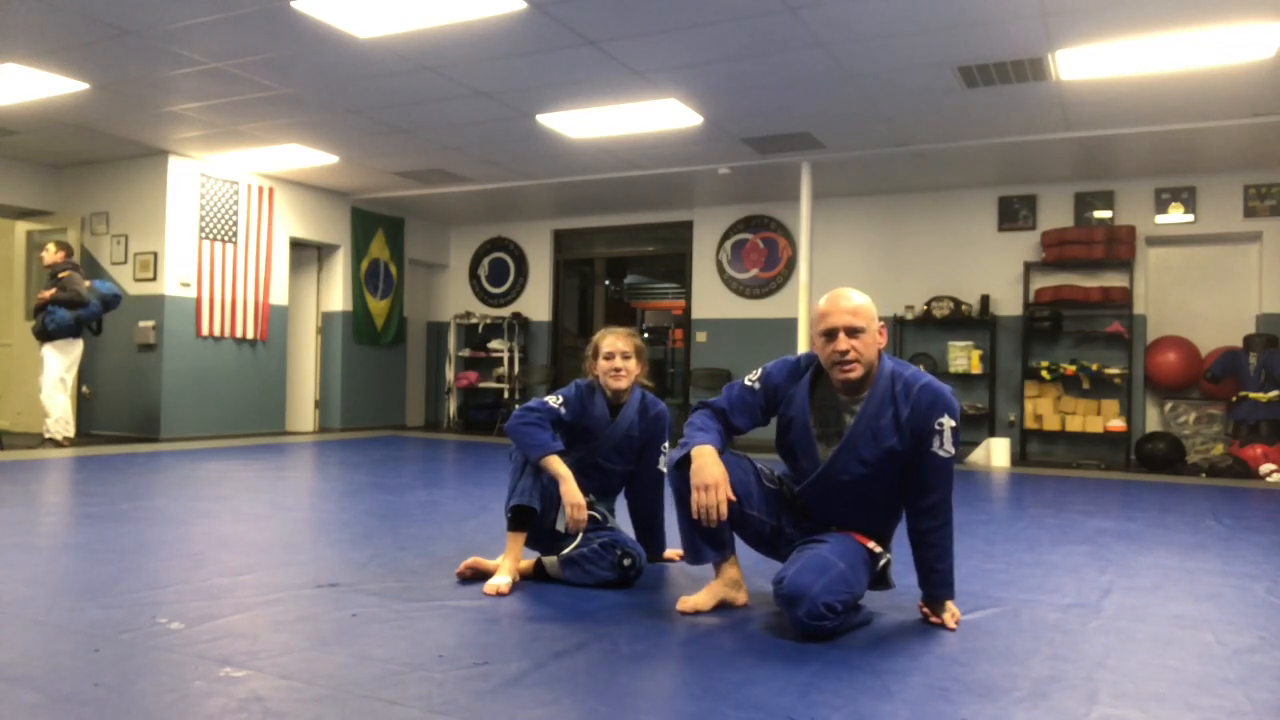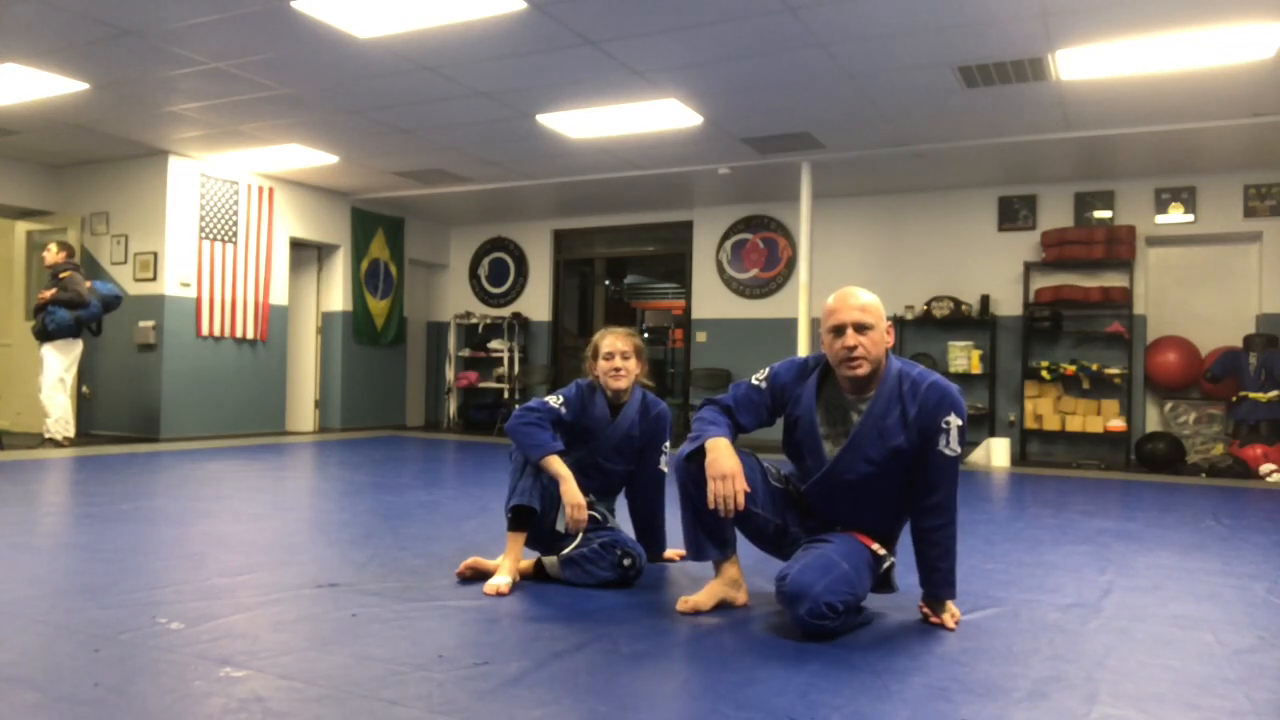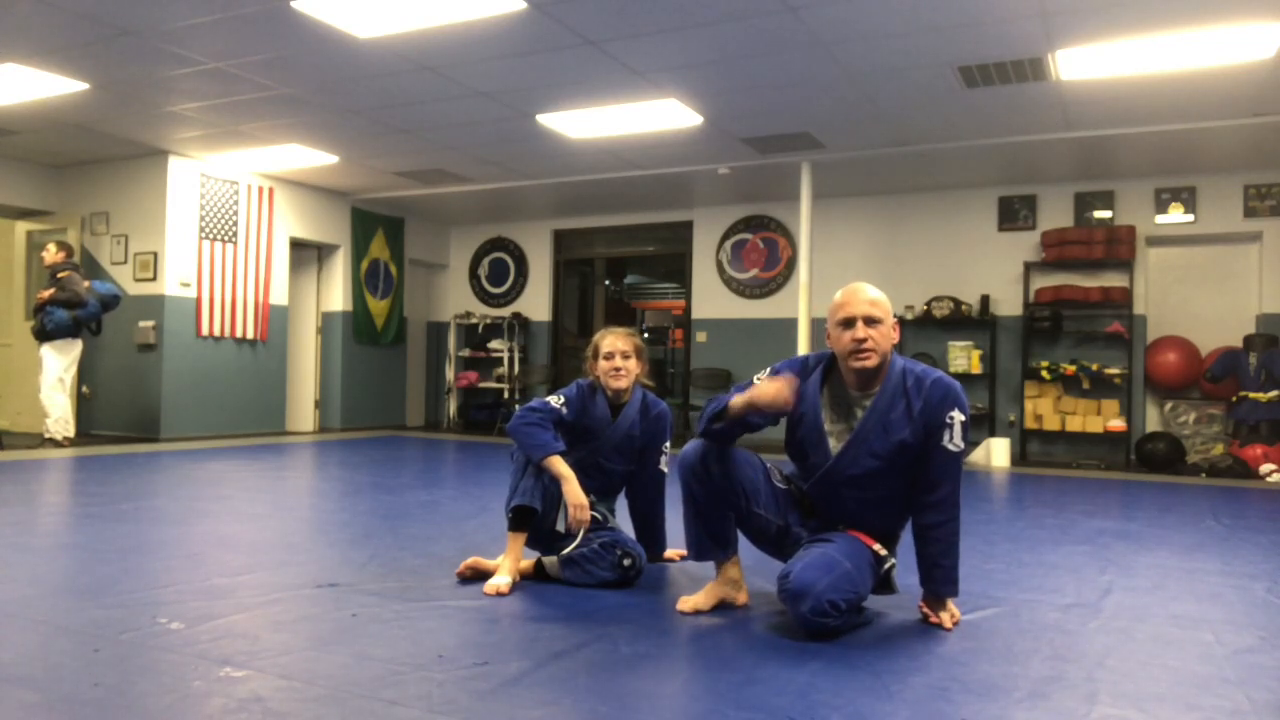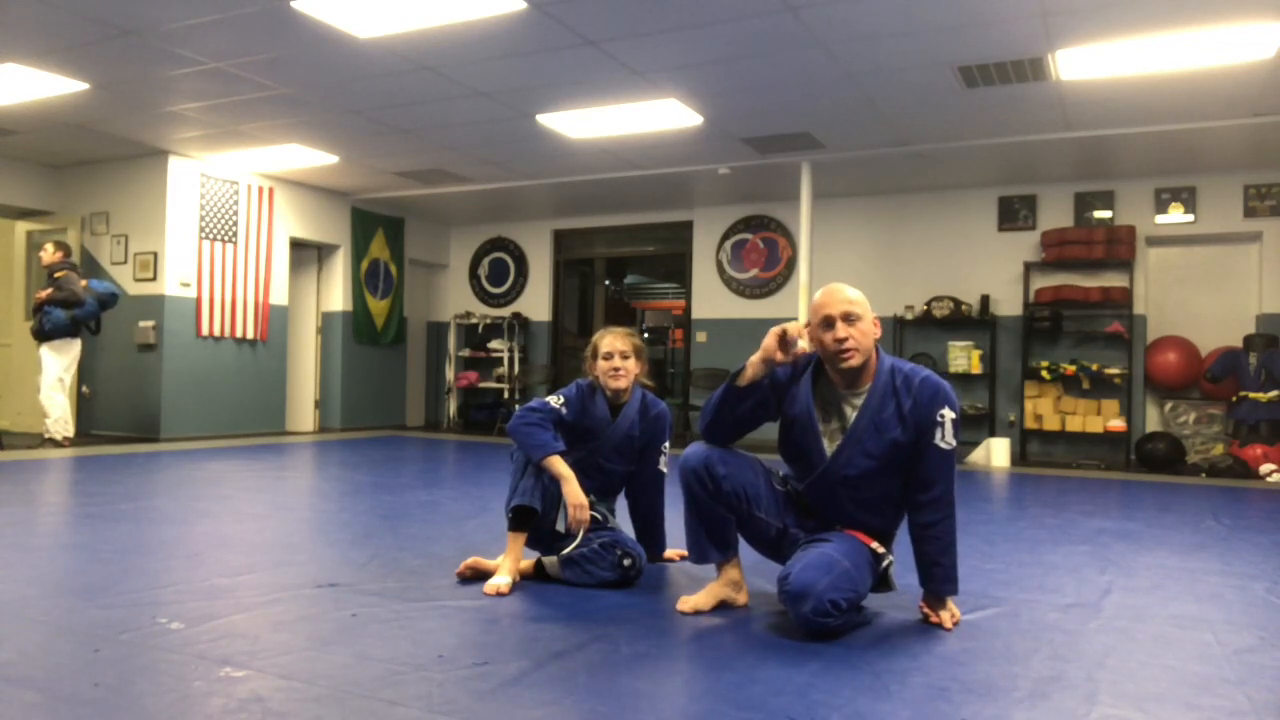
dt=0.5s
person 1, frame 1
left shoulder: (925, 400)
right shoulder: (789, 376)
left elbow: (930, 506)
right elbow: (714, 412)
left wrist: (938, 595)
right wrist: (703, 453)
left hip: (852, 535)
right hip: (786, 509)
left knee: (807, 602)
right knee: (687, 463)
right ankle: (727, 577)
person 1, frame 2
left shoulder: (932, 398)
right shoulder: (797, 377)
left elbow: (934, 505)
right elbow: (719, 409)
left wrist: (938, 594)
right wrist: (717, 446)
left hip: (857, 536)
right hip: (792, 510)
left knee: (809, 600)
right knee: (694, 458)
right ankle: (728, 577)
person 1, frame 3
left shoulder: (935, 395)
right shoulder: (803, 374)
left elbow: (937, 503)
right elbow: (711, 425)
left wrist: (938, 592)
right wrist: (744, 400)
left hip: (858, 536)
right hip: (793, 509)
left knee: (809, 596)
right knee: (700, 455)
left ankle: (864, 576)
right ankle: (727, 578)
person 1, frame 4
left shoulder: (923, 393)
right shoulder: (793, 376)
left elbow: (931, 501)
right elbow: (714, 430)
left wrist: (938, 591)
right wrist: (760, 363)
left hip: (854, 535)
right hip: (790, 512)
left knee: (810, 597)
right knee: (700, 460)
right ankle: (729, 578)
person 2, frame 1
left shoulder: (653, 414)
right shoulder: (579, 395)
left elbow: (647, 485)
right elbow: (522, 420)
left wrist: (654, 548)
right wrist: (566, 478)
left hip: (591, 515)
right hip: (546, 506)
left knee: (630, 560)
right knee: (533, 445)
left ankle: (524, 567)
right ankle: (509, 562)
person 2, frame 2
left shoulder: (654, 413)
right shoulder: (580, 395)
left elbow: (648, 485)
right elbow: (521, 421)
left wrist: (654, 548)
right wrist: (565, 479)
left hip: (590, 515)
right hip: (545, 506)
left knee: (630, 560)
right knee: (533, 446)
left ankle: (521, 567)
right ankle: (508, 562)
person 2, frame 3
left shoulder: (655, 413)
right shoulder: (581, 395)
left elbow: (648, 486)
right elbow: (524, 421)
left wrist: (654, 548)
right wrist: (569, 479)
left hip: (591, 515)
right hip: (546, 507)
left knee: (630, 560)
right knee: (535, 446)
left ankle: (524, 567)
right ankle: (509, 562)
person 2, frame 4
left shoulder: (654, 413)
right shoulder: (580, 395)
left elbow: (647, 486)
right elbow: (523, 421)
left wrist: (654, 548)
right wrist: (567, 479)
left hip: (591, 514)
right hip: (545, 505)
left knee: (630, 560)
right knee: (535, 448)
left ankle: (522, 568)
right ankle: (509, 562)
person 3, frame 1
left shoulder: (69, 276)
right shoulder: (55, 278)
left elbow: (81, 297)
right elbow: (39, 311)
left wrist: (51, 297)
right wrist: (42, 302)
left hip: (63, 343)
right hip: (52, 343)
left knee: (52, 391)
right knee: (54, 391)
left ankle: (58, 437)
right ankle: (60, 436)
person 3, frame 2
left shoulder: (70, 276)
right shoulder: (55, 279)
left elbow: (82, 298)
right elbow: (40, 311)
left wrist: (52, 297)
right wrist: (42, 302)
left hip: (62, 343)
right hip: (51, 343)
left knee: (52, 391)
right knee: (55, 391)
left ankle: (58, 437)
right ankle: (60, 436)
person 3, frame 3
left shoulder: (69, 276)
right shoulder: (55, 278)
left elbow: (80, 297)
right elbow: (39, 310)
left wrist: (50, 297)
right wrist: (41, 302)
left hip: (62, 343)
right hip: (51, 343)
left knee: (51, 390)
right knee: (55, 391)
left ankle: (57, 437)
right ankle: (60, 436)
person 3, frame 4
left shoulder: (66, 275)
right shoulder: (54, 278)
left elbow: (77, 296)
right elbow: (40, 310)
left wrist: (48, 296)
right wrist: (41, 301)
left hip: (62, 342)
right hip: (52, 342)
left knee: (50, 391)
right knee: (55, 391)
left ankle: (58, 437)
right ankle: (62, 436)
